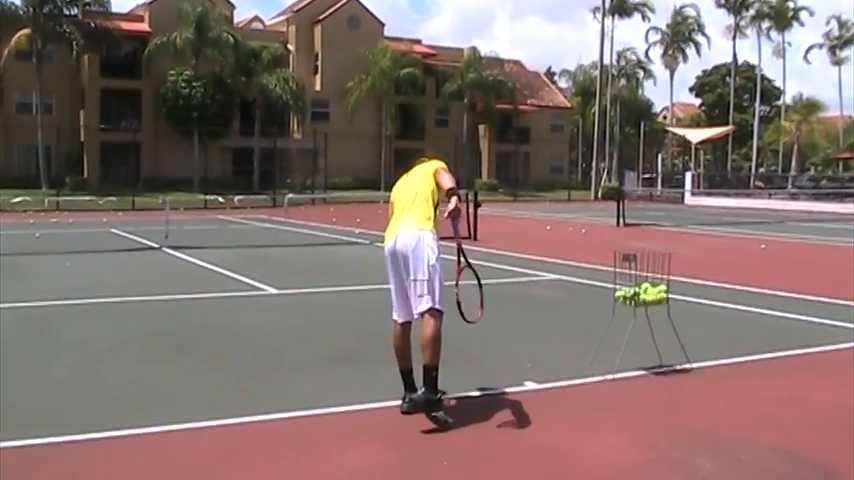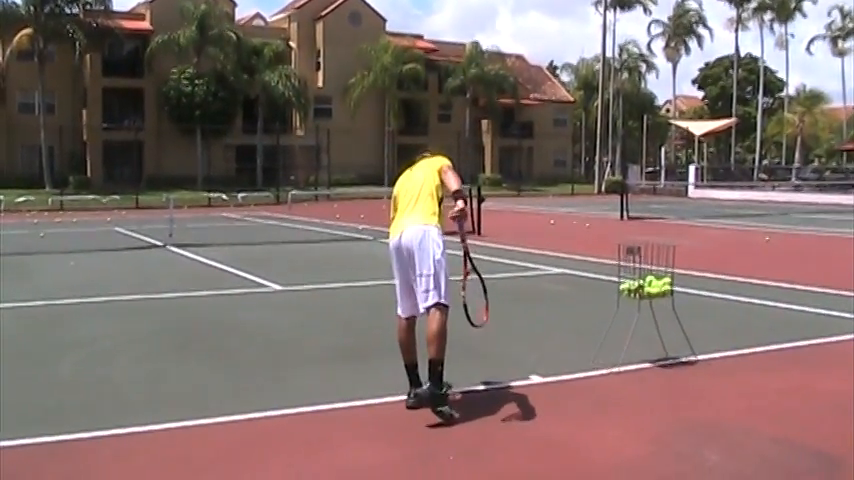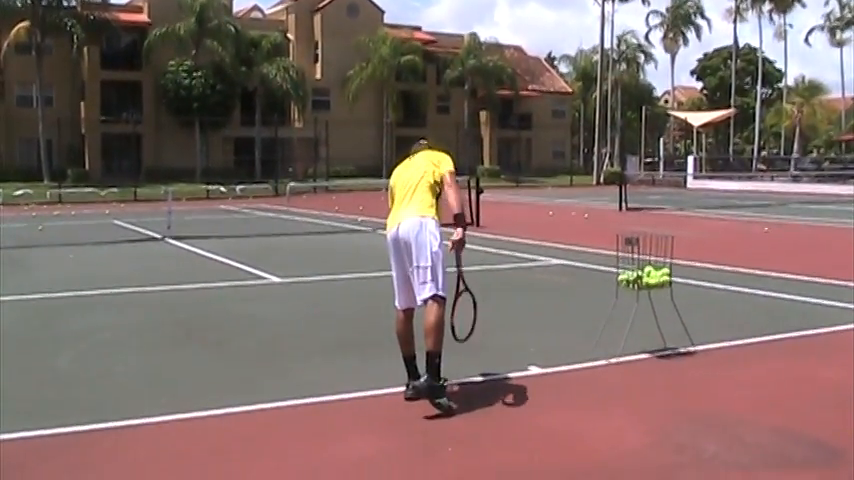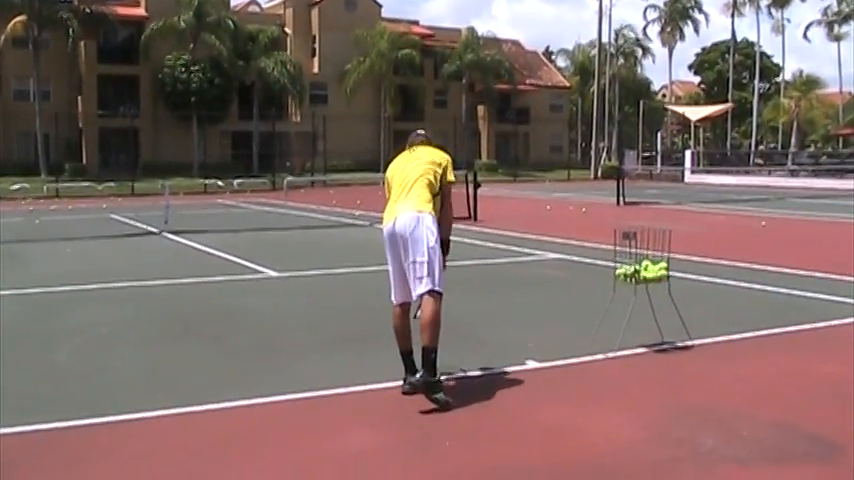
dt=0.3s
person 1, frame 1
left shoulder: (399, 184)
right shoulder: (433, 166)
right elbow: (443, 175)
right wrist: (454, 196)
left hip: (392, 240)
right hip: (418, 236)
left knee: (401, 319)
right knee: (432, 312)
left ankle: (409, 393)
right ankle: (429, 392)
person 1, frame 2
left shoulder: (402, 179)
right shoulder: (438, 162)
right elbow: (449, 174)
right wrist: (459, 199)
left hip: (397, 236)
right hip: (423, 231)
left knee: (406, 314)
right knee: (437, 306)
left ankle: (415, 388)
right ankle: (434, 387)
person 1, frame 3
left shoulder: (398, 170)
right shoulder: (439, 157)
right elbow: (450, 186)
right wrist: (459, 224)
left hip: (394, 227)
right hip: (420, 223)
left knee: (404, 306)
right knee: (434, 298)
left ankle: (413, 379)
right ankle: (432, 379)
person 1, frame 4
left shoulder: (395, 163)
right shoulder: (441, 157)
right elbow: (445, 206)
right wrist: (444, 245)
left hip: (390, 222)
right hip: (417, 218)
left knee: (401, 301)
right knee: (431, 294)
left ankle: (410, 374)
right ankle: (428, 374)
